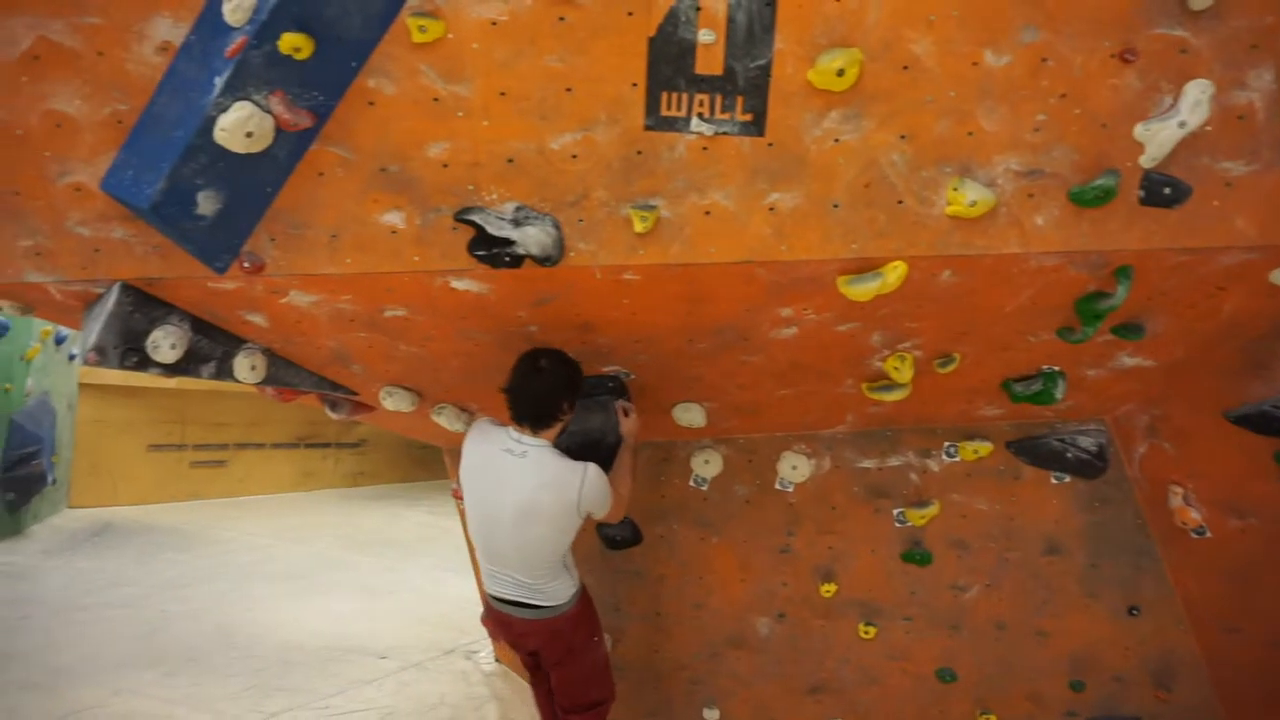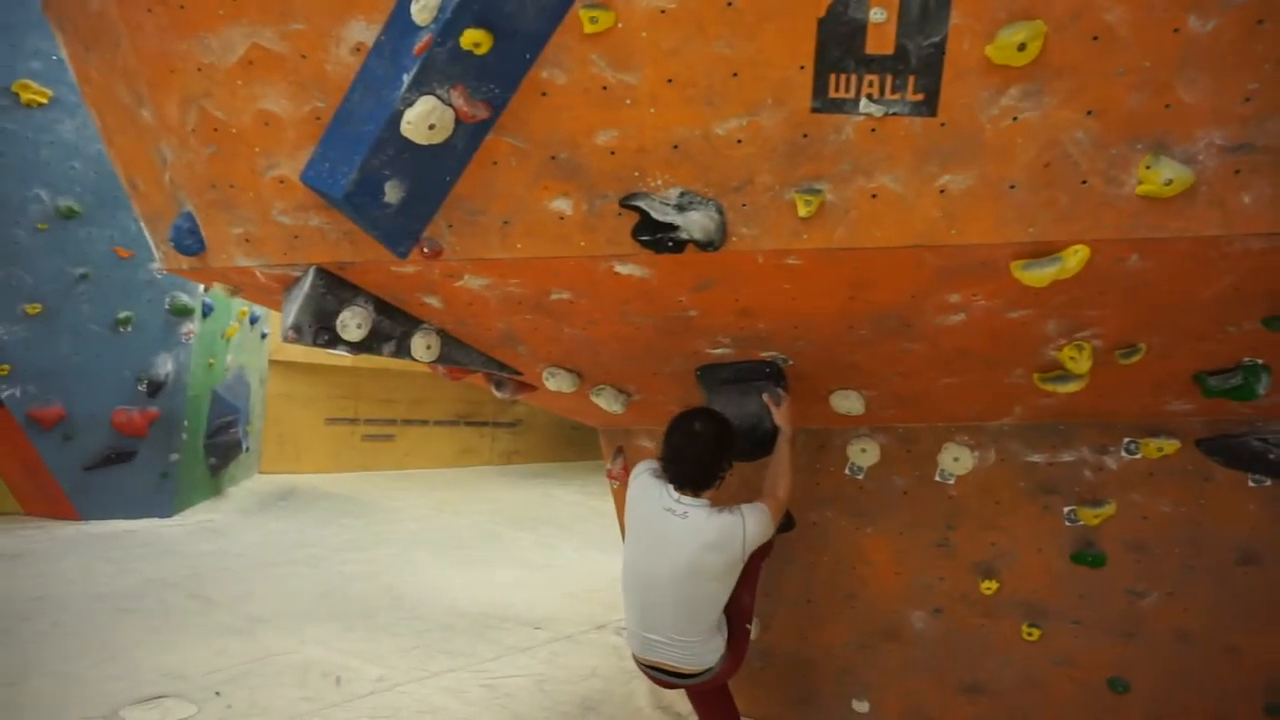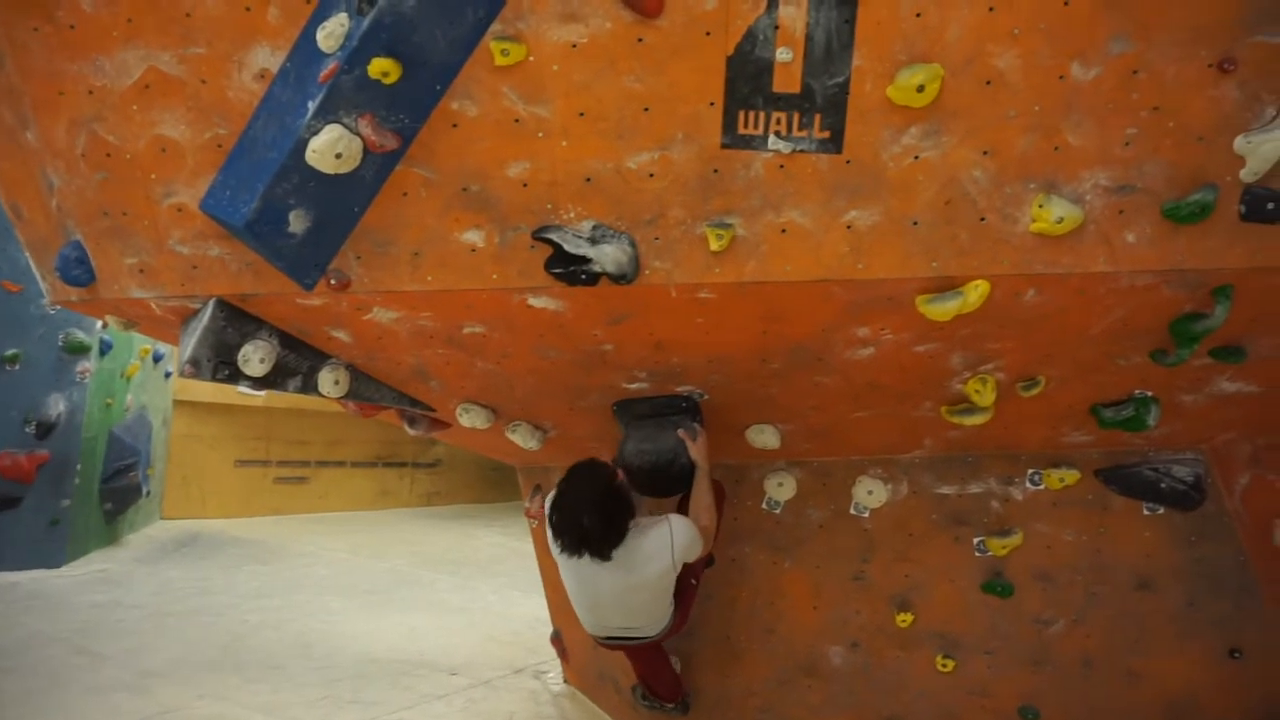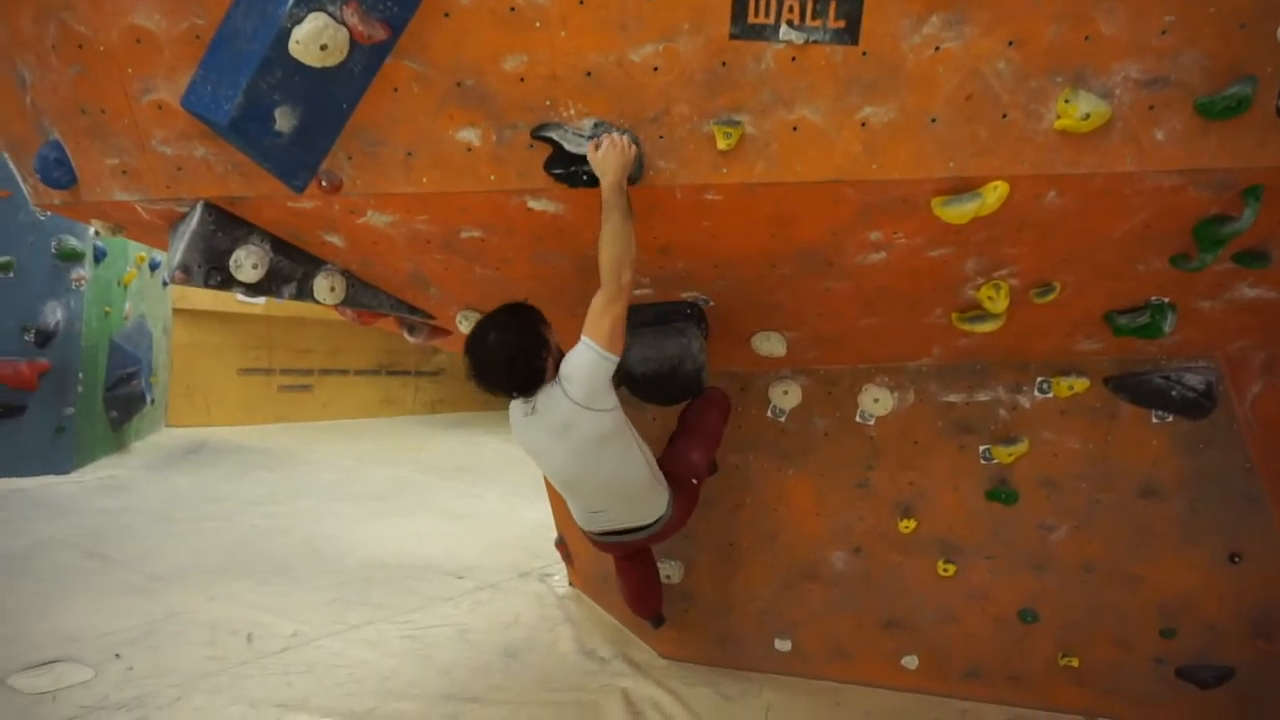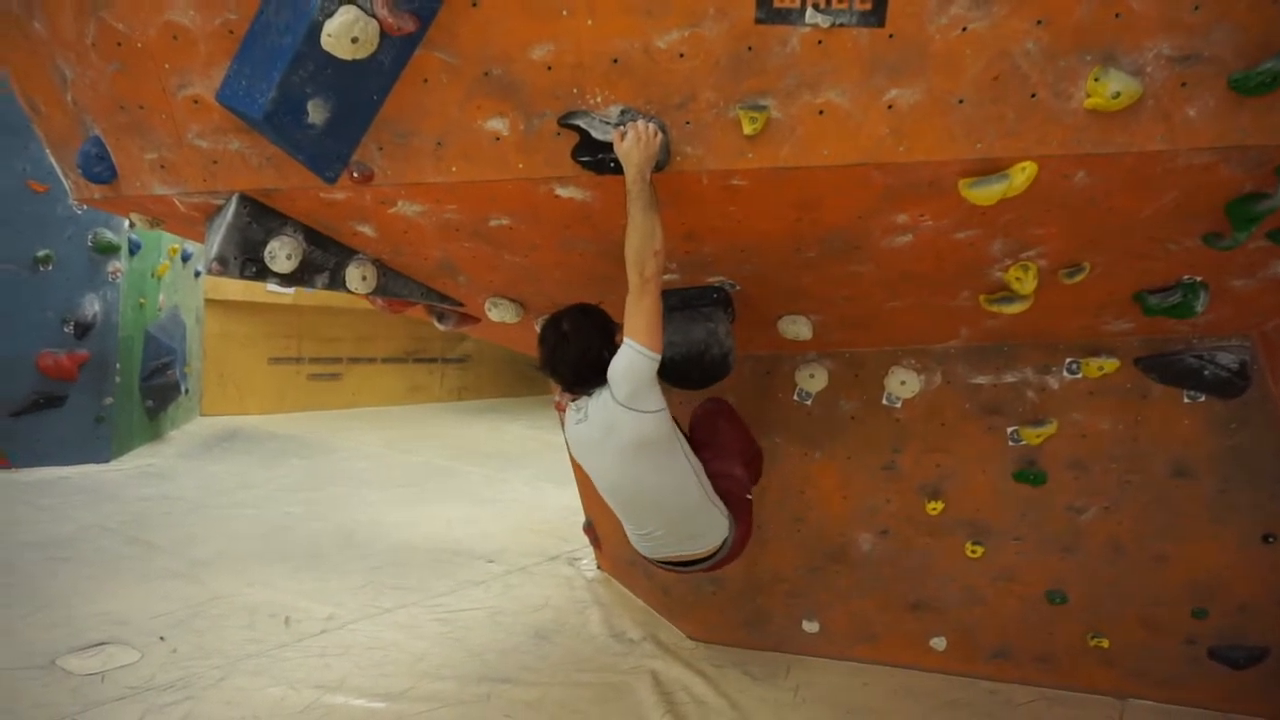
dt=1s
person 1, frame 1
left shoulder: (477, 438)
right shoulder: (580, 478)
right elbow: (616, 510)
right wrist: (628, 441)
left hip: (499, 609)
right hip: (558, 615)
left knee: (545, 682)
person 1, frame 2
left shoulder: (641, 484)
right shoulder: (737, 528)
left elbow: (676, 462)
right elbow: (776, 498)
right wrist: (784, 431)
left hip: (646, 661)
right hip: (706, 668)
person 1, frame 3
left shoulder: (556, 517)
right shoulder: (669, 537)
left elbow: (579, 500)
right elbow: (704, 535)
right wrist: (701, 464)
left hip: (601, 633)
right hip: (660, 626)
right knee: (713, 489)
left ankle: (666, 696)
person 1, frame 4
left shoulder: (519, 415)
right shoulder: (578, 388)
right elbow: (617, 283)
right wrist: (613, 180)
left hip: (602, 532)
right hip: (662, 514)
left knee: (630, 551)
right knee: (713, 400)
left ankle: (649, 611)
right ankle: (694, 464)
person 1, frame 5
left shoulder: (574, 423)
right shoulder: (625, 389)
right elbow: (645, 275)
right wrist: (637, 172)
left hip: (659, 554)
right hip: (719, 542)
right knee: (712, 411)
right ankle: (748, 468)
